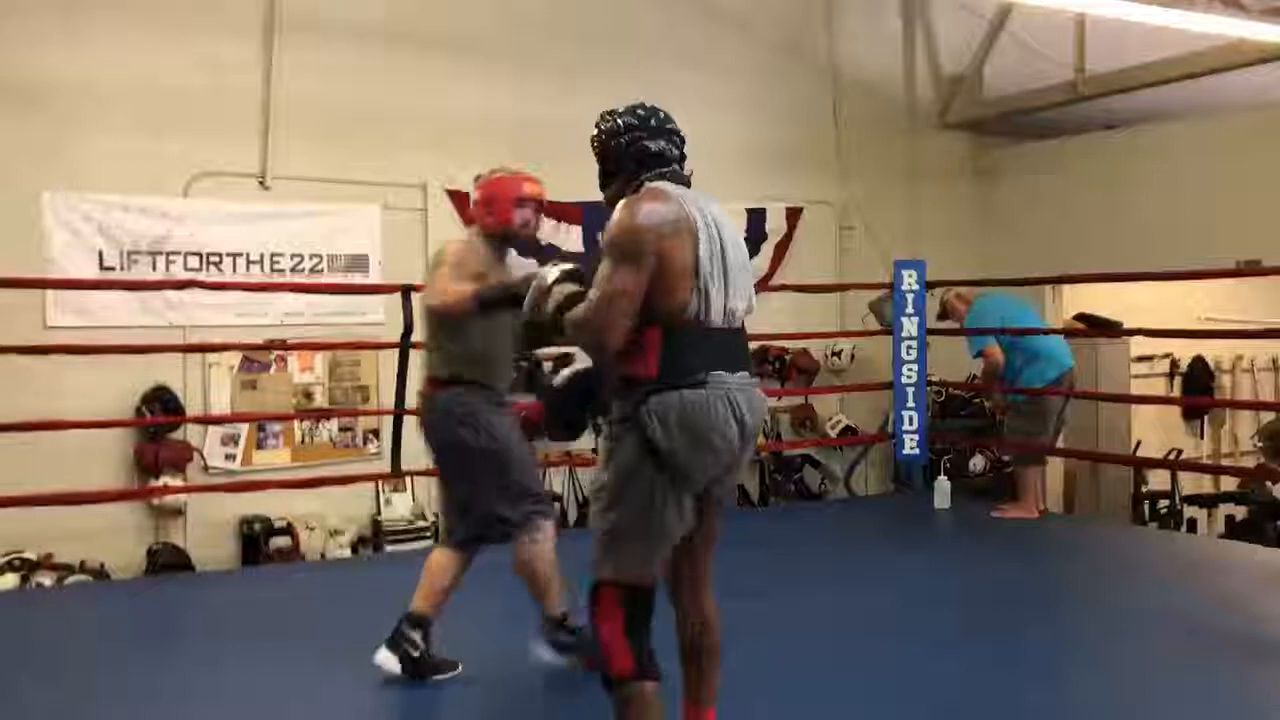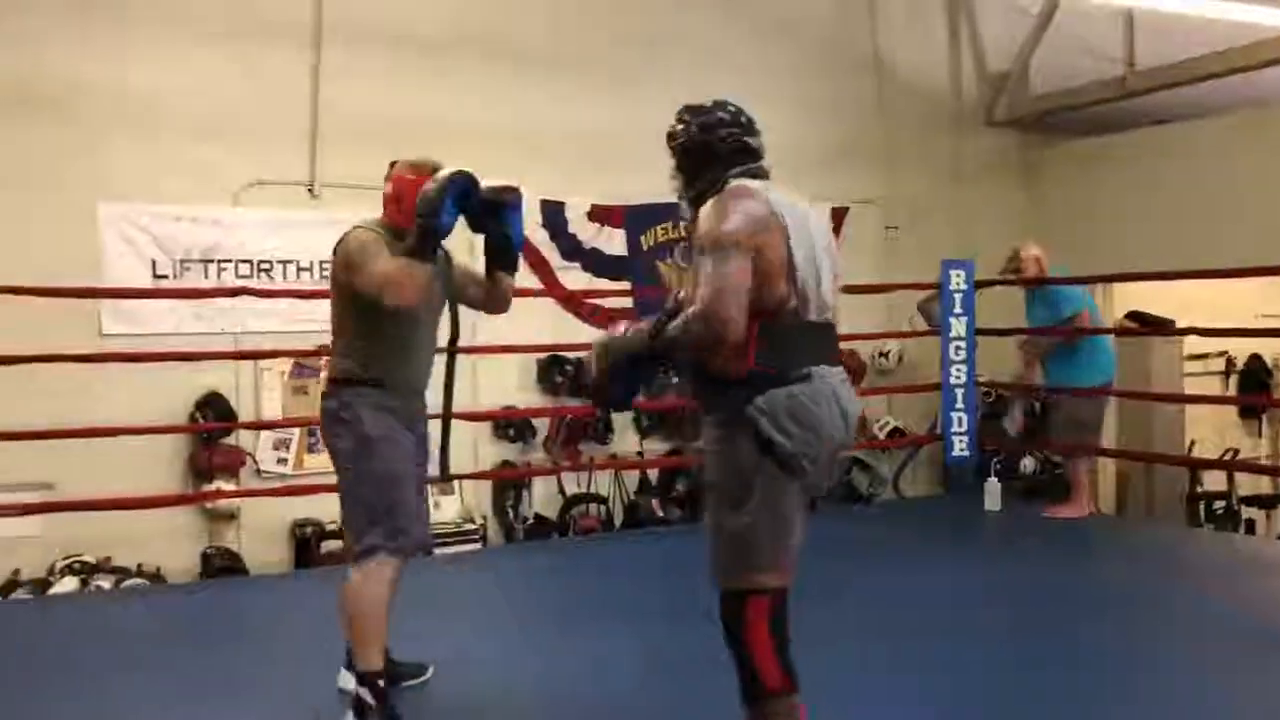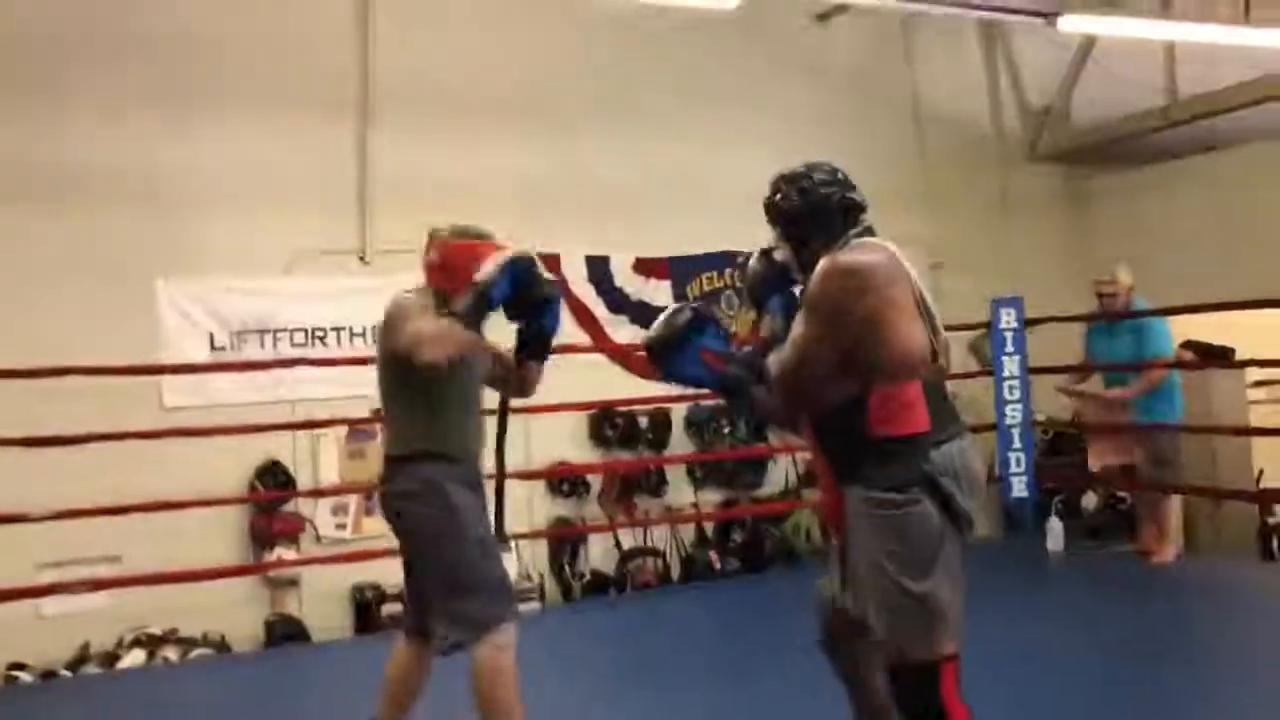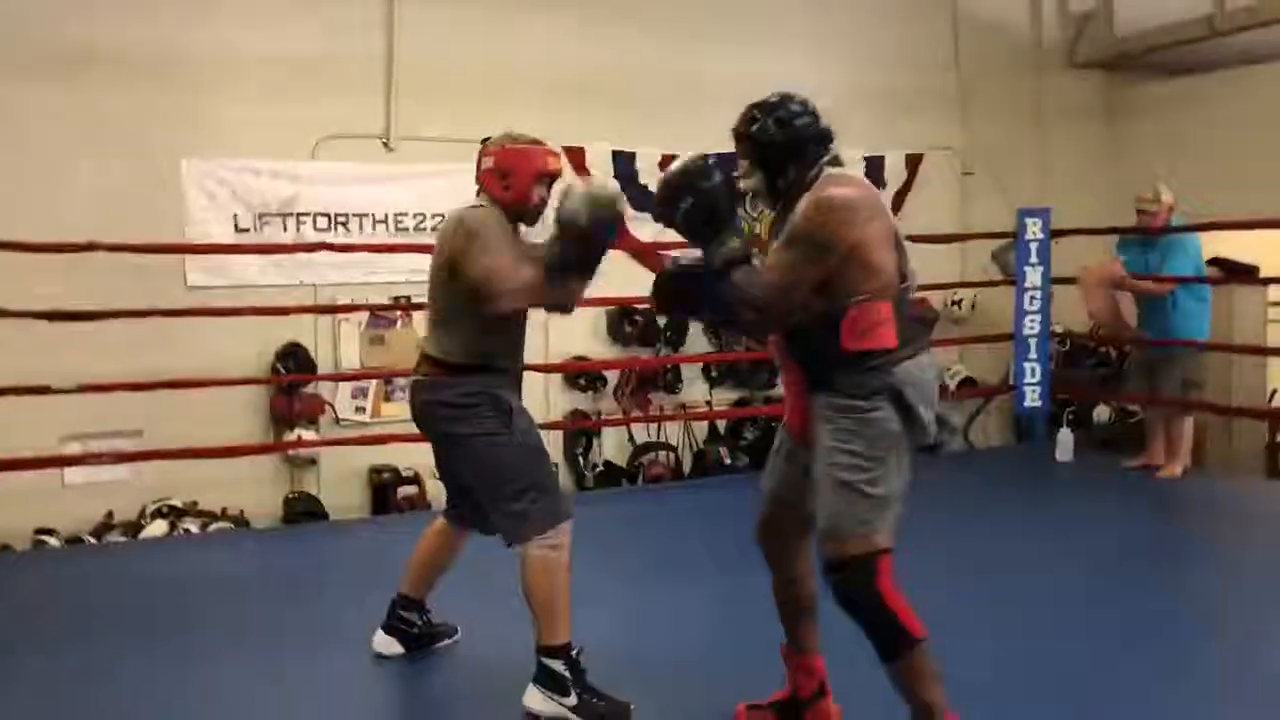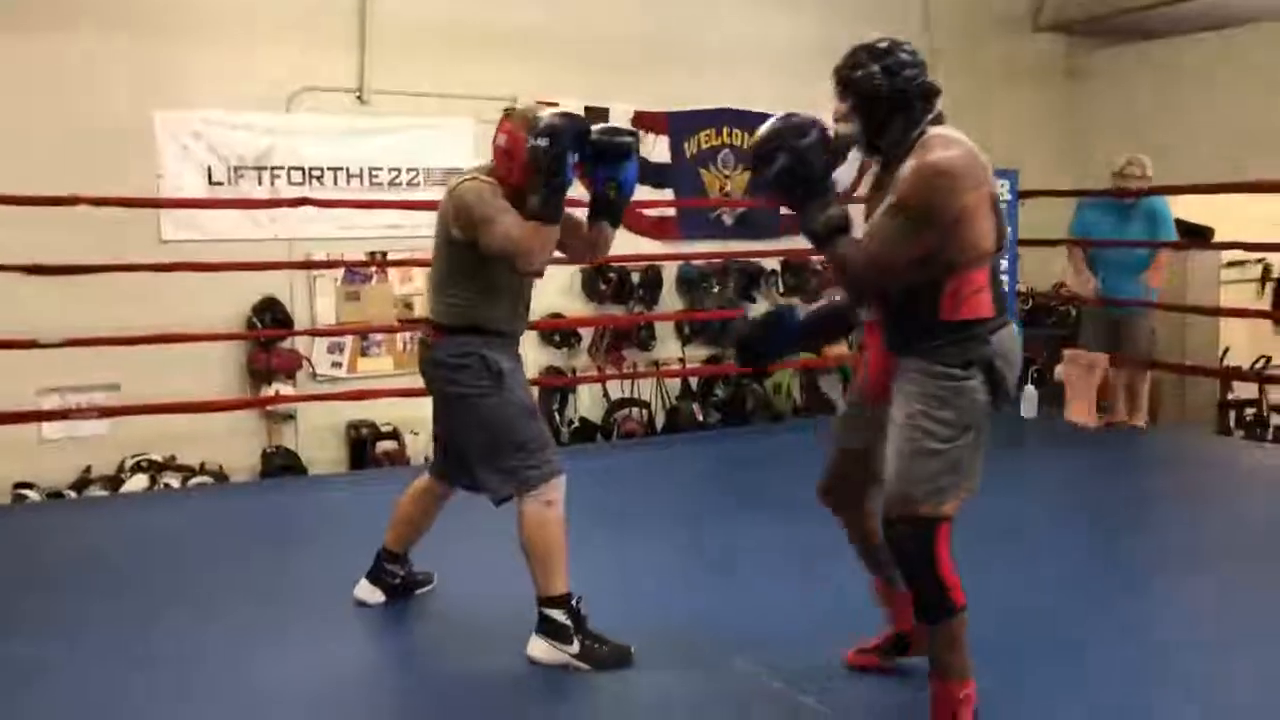
dt=0.7s
person 1, frame 1
left shoulder: (643, 211)
right shoulder: (712, 215)
left elbow: (603, 333)
left wrist: (558, 299)
left hip: (670, 415)
right hip: (731, 404)
left knee: (618, 603)
right knee: (691, 578)
person 1, frame 2
left shoulder: (734, 209)
right shoulder: (793, 210)
left elbow: (720, 326)
left wrist: (643, 340)
right wrist: (684, 320)
left hip: (770, 416)
right hip: (813, 402)
left knee: (751, 608)
right knee: (769, 589)
person 1, frame 3
left shoulder: (848, 269)
right shoulder: (859, 271)
left elbow: (791, 389)
right elbow: (803, 405)
left wrist: (773, 316)
right wrist: (723, 369)
left hip: (908, 482)
right hip: (888, 481)
left knee: (919, 670)
right knee: (842, 633)
person 1, frame 4
left shoulder: (832, 202)
right shoulder: (816, 201)
left elbow: (766, 301)
right elbow: (786, 311)
left wrist: (715, 234)
right wrist: (706, 301)
left hip: (870, 397)
right hip: (832, 395)
left knee: (856, 569)
right knee: (778, 535)
person 1, frame 5
left shoulder: (938, 166)
right shoulder: (906, 162)
left elbow: (866, 275)
right elbow: (879, 280)
left wrist: (811, 198)
right wrist: (803, 326)
left hip: (951, 363)
right hip: (905, 357)
left knee: (914, 529)
right knee: (843, 489)
right ankle: (909, 625)
person 2, frame 1
left shoulder: (494, 262)
right shoulder: (464, 252)
left elbow: (502, 329)
right elbow: (438, 300)
right wrist: (514, 291)
left hip: (468, 403)
right hip: (464, 404)
left knee: (466, 532)
right knee: (530, 512)
left ankle: (405, 644)
right ankle: (559, 627)
person 2, frame 2
left shoulder: (431, 257)
right shoulder: (362, 243)
left elbow: (495, 299)
right elbow: (399, 293)
left wrist: (502, 239)
right wrist: (431, 228)
left hip: (406, 409)
right hip: (362, 407)
left knee: (395, 542)
right knee: (379, 543)
left ankle: (368, 659)
person 2, frame 3
left shoulder: (460, 324)
right shoulder: (409, 309)
left elbow: (519, 384)
right elbow: (431, 352)
left wrist: (536, 327)
right wrist: (480, 299)
left hip: (448, 482)
right hip: (427, 483)
left knee: (425, 626)
right knee: (493, 623)
person 2, frame 4
left shoulder: (500, 228)
right shoulder: (478, 221)
left elbow: (559, 296)
right elbow: (506, 296)
left wrist: (581, 245)
right wrist: (566, 247)
left hip: (448, 389)
right hip: (470, 395)
left knee: (464, 513)
right knee: (548, 526)
left ankle: (403, 622)
person 2, frame 5
left shoulder: (523, 197)
right shoulder: (474, 193)
left elbow: (591, 248)
right elbow: (531, 259)
left wrist: (611, 184)
right wrist: (552, 180)
left hip: (474, 352)
right hip: (470, 354)
left knee: (447, 473)
right knee: (543, 481)
left ankle: (385, 573)
right ankle: (558, 628)
person 3, frame 1
left shoulder: (975, 317)
right shoulder: (996, 300)
left elbow: (995, 360)
left wrist: (992, 388)
right wrist: (999, 385)
left hip: (1039, 376)
right hip: (1060, 367)
left knee: (1024, 443)
right knee: (1035, 442)
left ankle: (1027, 505)
right ankle: (1036, 500)
person 3, frame 2
left shoulder: (1060, 288)
right shoulder: (1035, 293)
left elbow: (1085, 323)
right elbow: (1041, 337)
left wrist: (1044, 344)
right wrist: (1030, 348)
left hip: (1086, 373)
right hip: (1063, 376)
left knee: (1073, 437)
right knee: (1066, 438)
left ankle: (1080, 502)
right ankle: (1080, 499)
person 3, frame 3
left shoulder: (1148, 320)
right shoulder: (1097, 324)
left elbow: (1164, 366)
right elbow: (1090, 363)
left wrist: (1128, 393)
right wrist: (1072, 382)
left hip: (1155, 411)
right hip: (1120, 412)
left knee: (1157, 477)
right knee: (1134, 476)
left ankle: (1168, 542)
right ankle: (1146, 537)
person 3, frame 4
left shoulder: (1183, 240)
right shoulder: (1130, 240)
left elbow: (1164, 285)
right elbow: (1114, 275)
left wrist: (1127, 283)
left hip: (1182, 331)
right hip: (1149, 328)
left knee: (1176, 398)
right knee: (1148, 395)
left ankle: (1178, 459)
right ankle: (1154, 453)
person 3, frame 5
left shoulder: (1156, 207)
right shoulder: (1091, 204)
left elbow: (1165, 249)
right elbow: (1076, 243)
left wrist: (1154, 273)
right wrist: (1082, 274)
left hip: (1137, 297)
right hip: (1099, 294)
left knee: (1137, 356)
right knee: (1102, 356)
left ankle: (1139, 413)
right ankle: (1116, 411)
